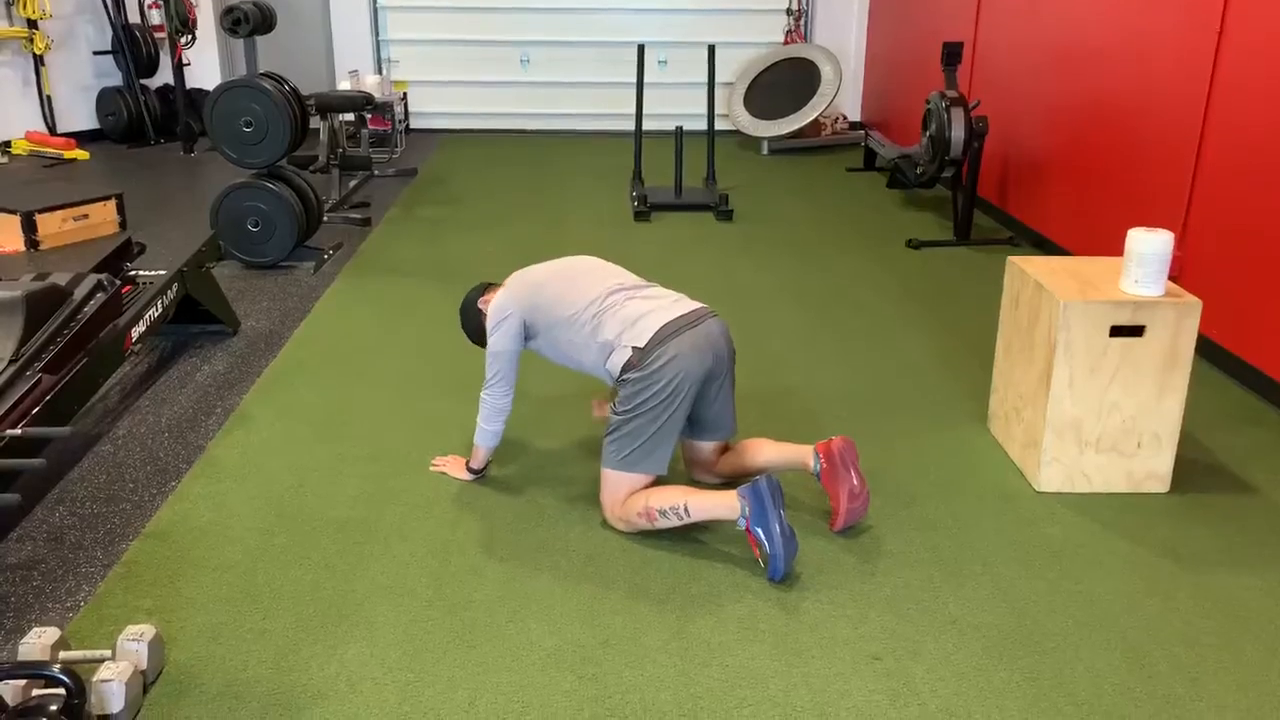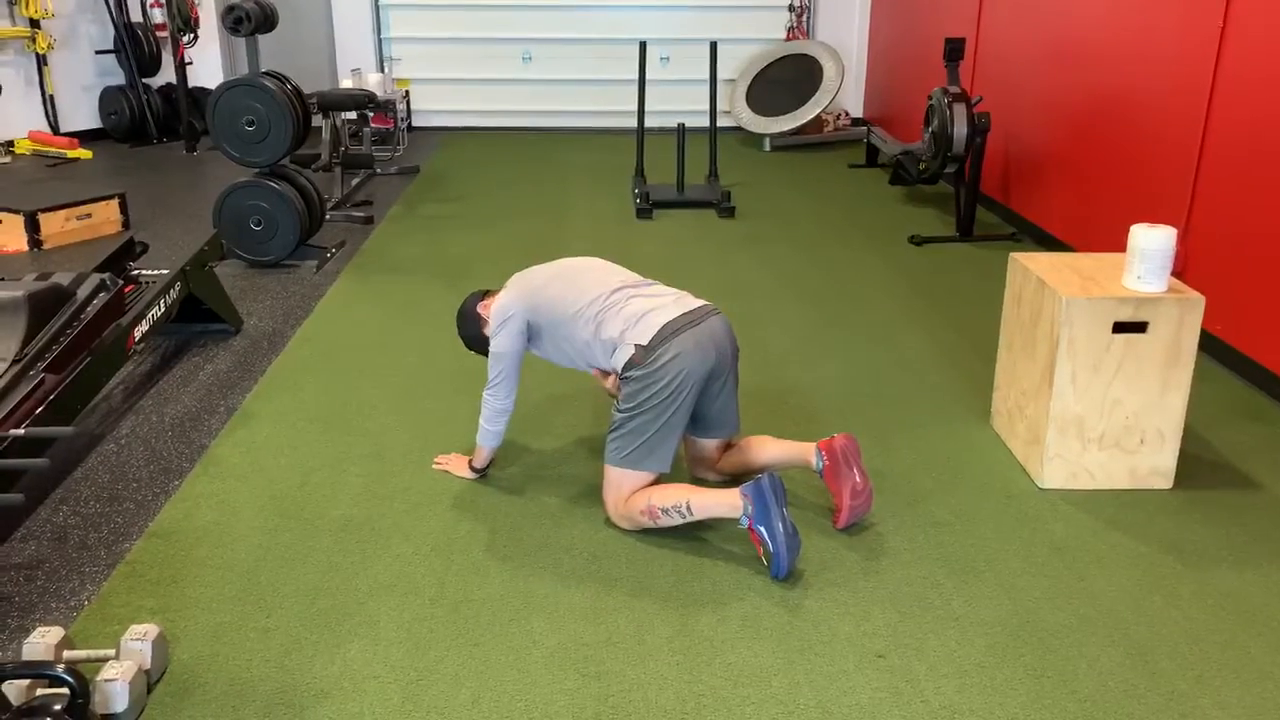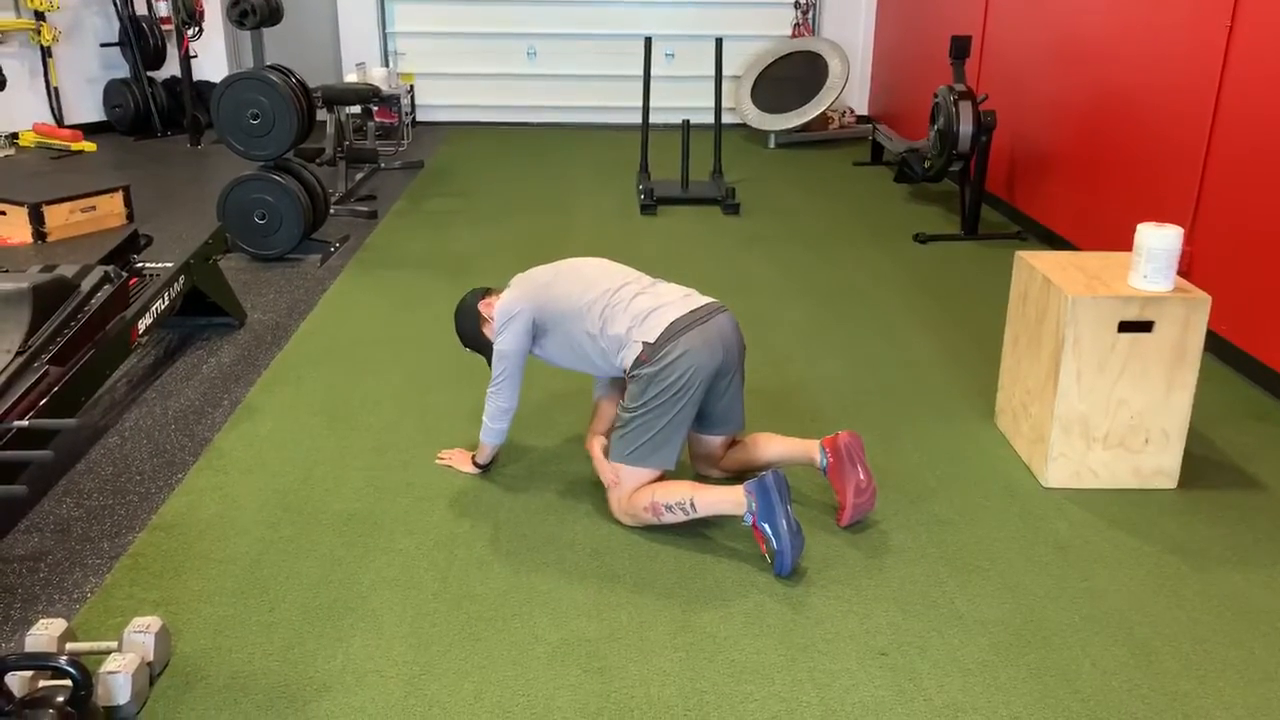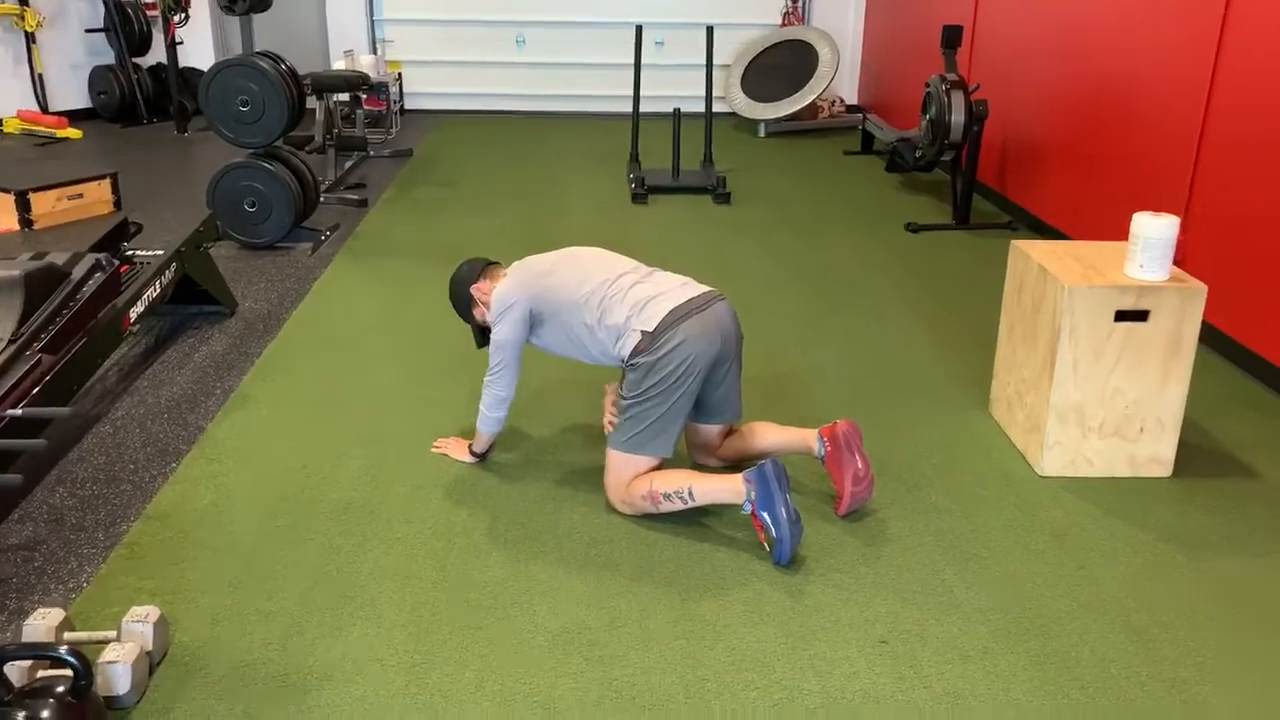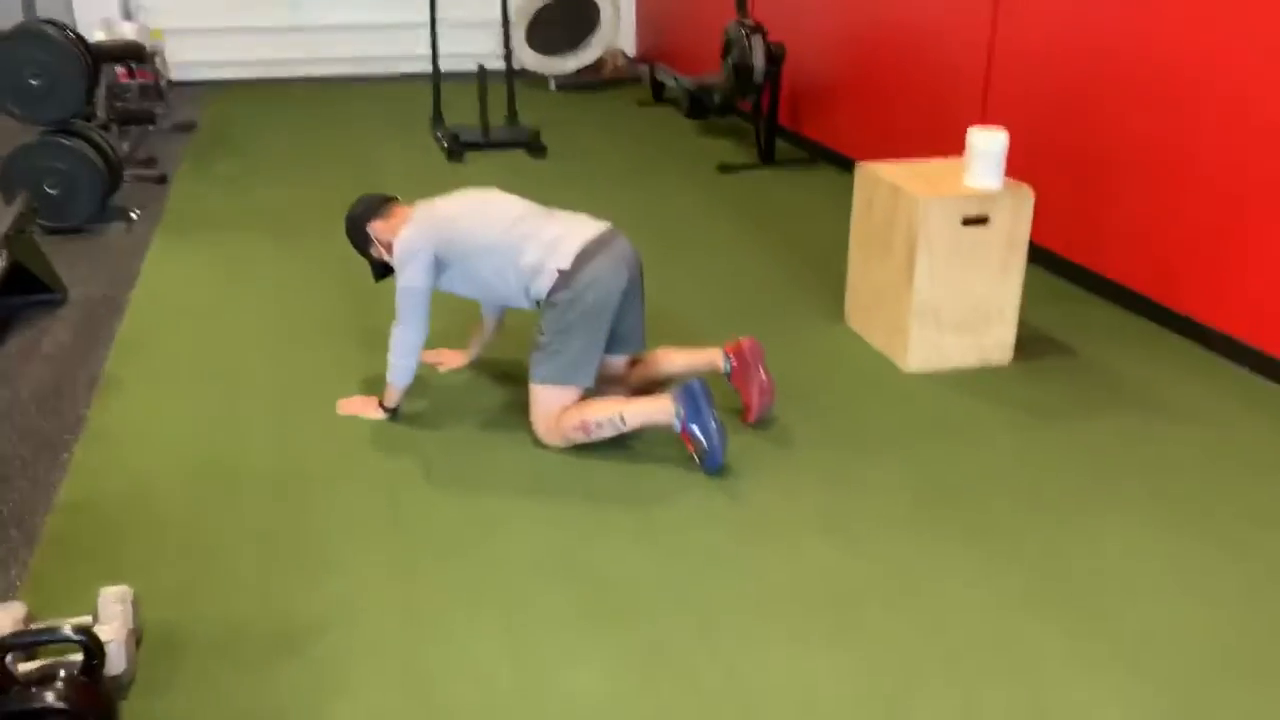
dt=1s
person 1, frame 1
left shoulder: (506, 305)
right shoulder: (565, 271)
left elbow: (497, 394)
left wrist: (474, 465)
right wrist: (620, 399)
left hip: (663, 357)
right hip: (708, 328)
left knee: (620, 509)
right knee: (708, 464)
left ankle: (744, 505)
right ankle: (820, 457)
person 1, frame 2
left shoulder: (509, 306)
right shoulder: (553, 279)
left elbow: (499, 395)
left wrist: (476, 463)
right wrist: (613, 378)
left hip: (665, 353)
right hip: (711, 325)
left knee: (623, 507)
right knee: (709, 461)
left ankle: (746, 502)
right ankle: (822, 455)
person 1, frame 3
left shoulder: (513, 306)
right shoulder: (555, 286)
left elbow: (502, 395)
right elbow: (611, 358)
left wrist: (479, 458)
right wrist: (597, 433)
left hip: (671, 350)
right hip: (717, 323)
left knee: (626, 503)
right knee: (712, 458)
left ankle: (750, 500)
right ankle: (827, 452)
person 1, frame 4
left shoulder: (510, 294)
right shoulder: (551, 271)
left elbow: (500, 383)
left wrist: (476, 448)
right wrist: (619, 391)
left hip: (671, 338)
right hip: (714, 311)
left knee: (624, 492)
right knee: (710, 448)
left ankle: (750, 488)
right ankle: (826, 441)
person 1, frame 5
left shoulder: (413, 238)
right shoulder: (453, 212)
left elbow: (410, 329)
left wrist: (387, 403)
right wrist: (470, 352)
left hip: (578, 278)
right hip: (613, 249)
left knee: (552, 427)
right knee: (617, 377)
left ankle: (676, 408)
right ankle: (728, 358)
